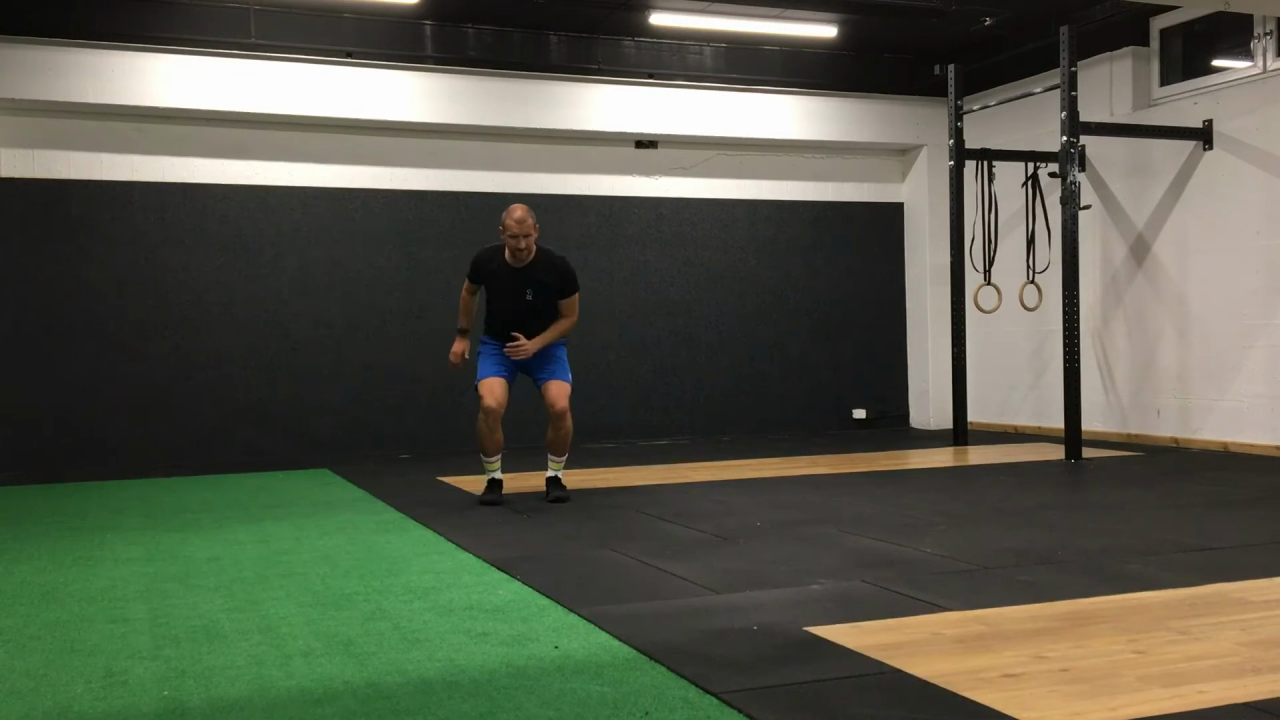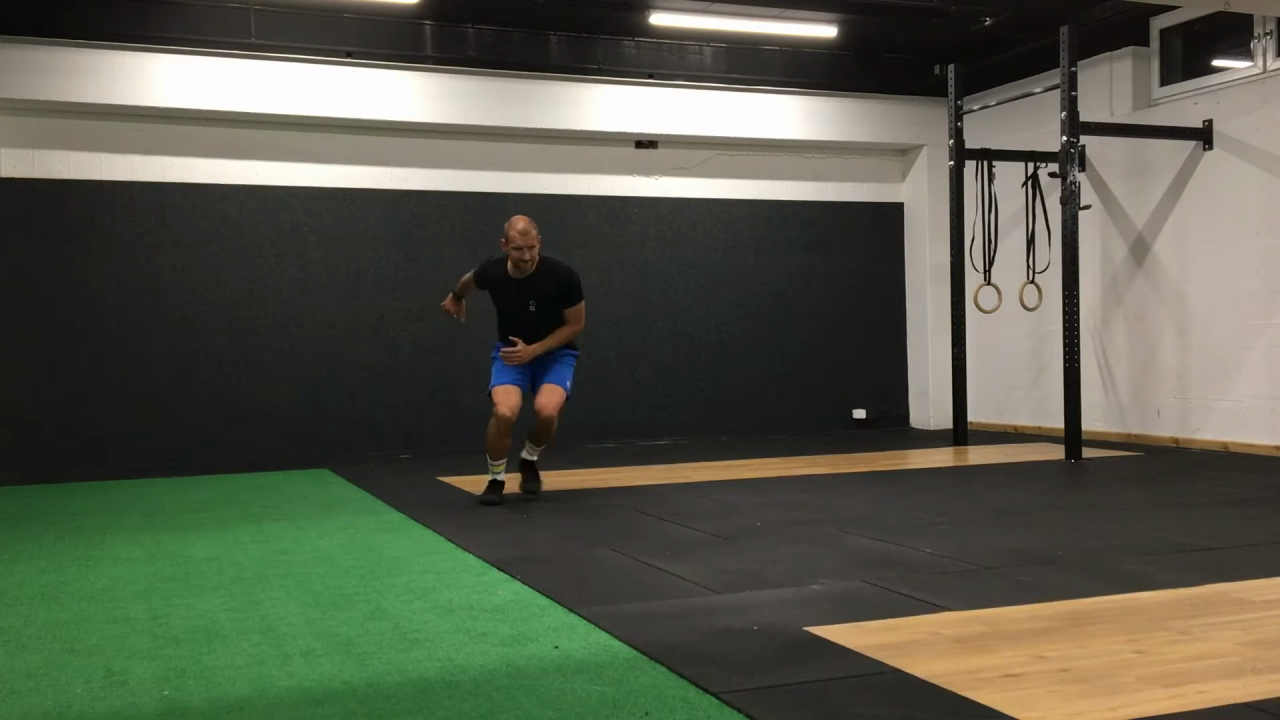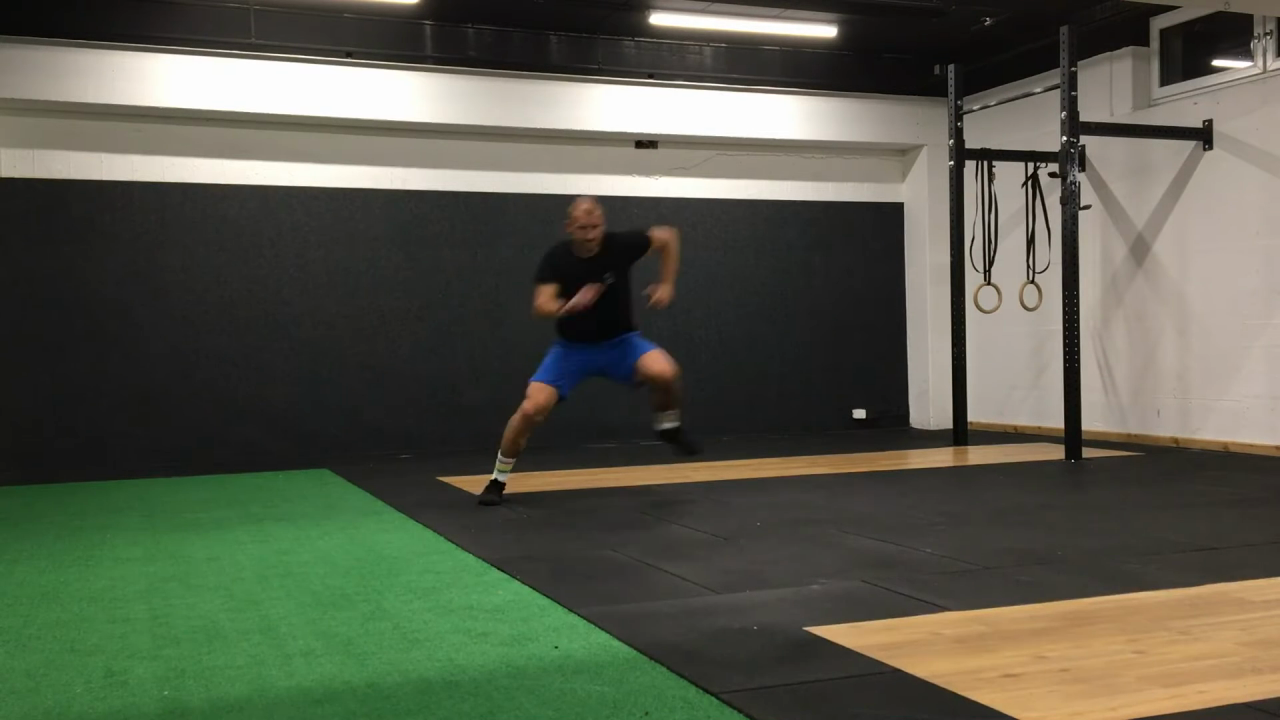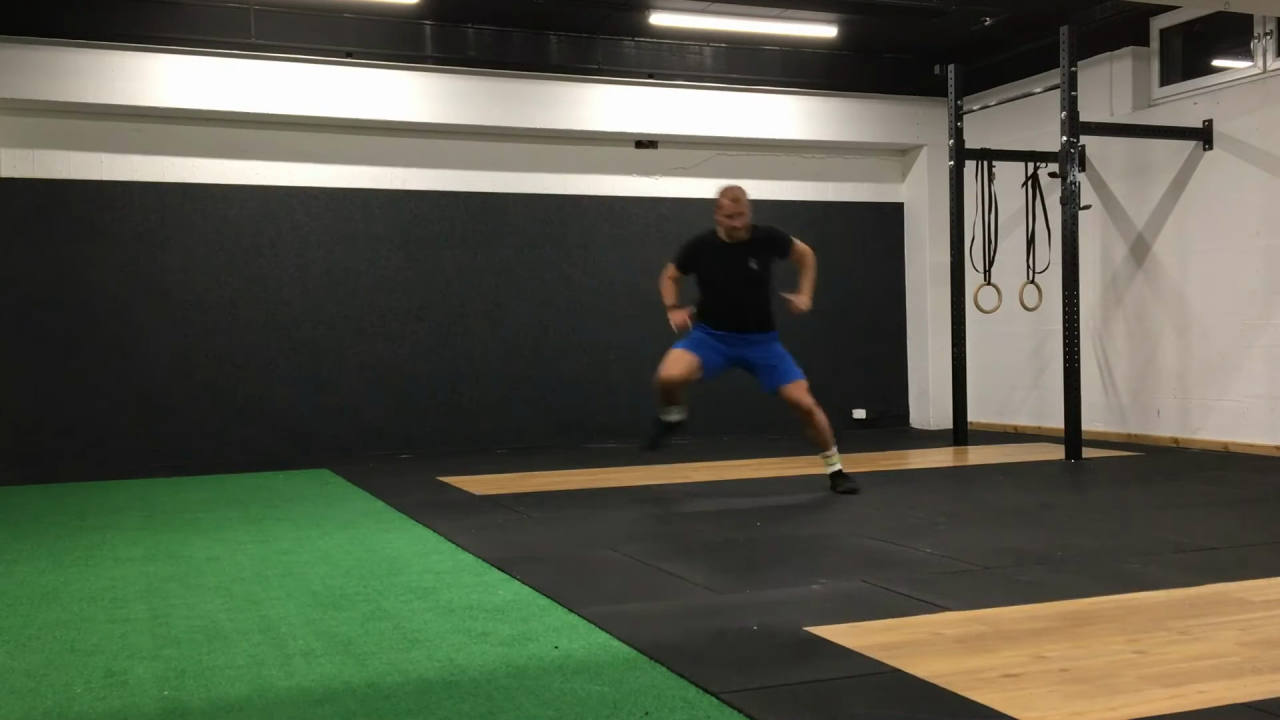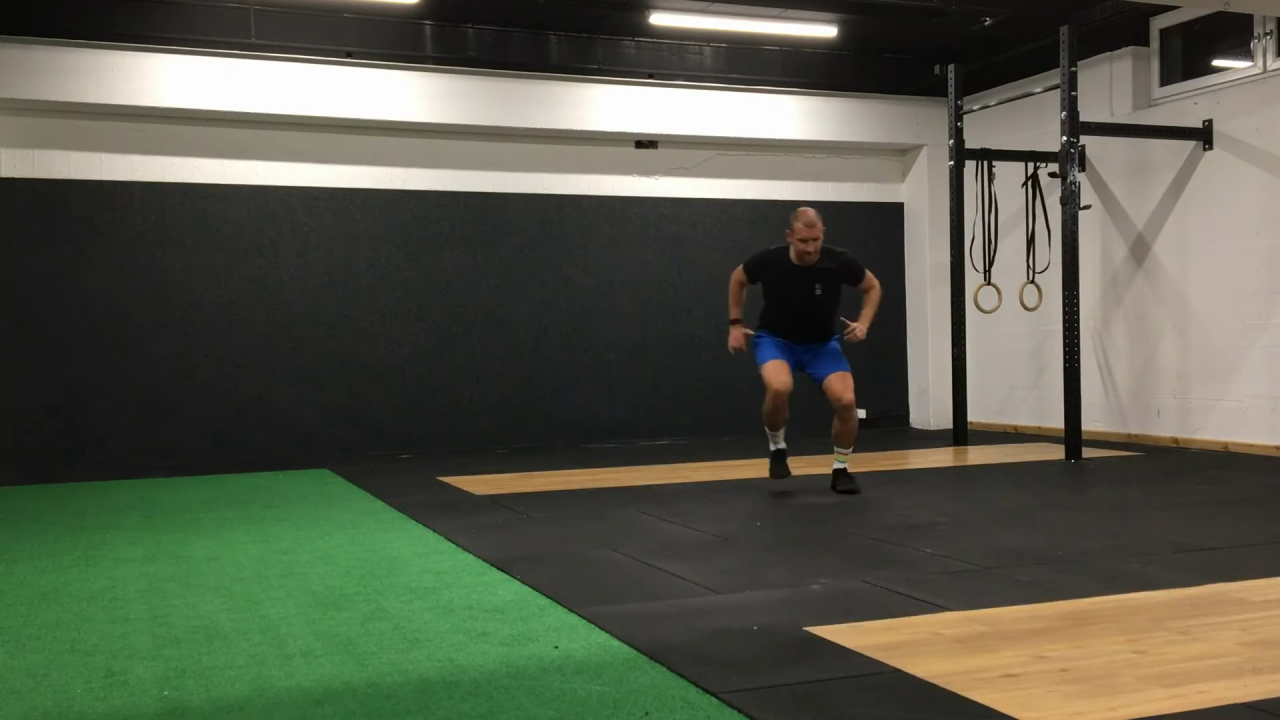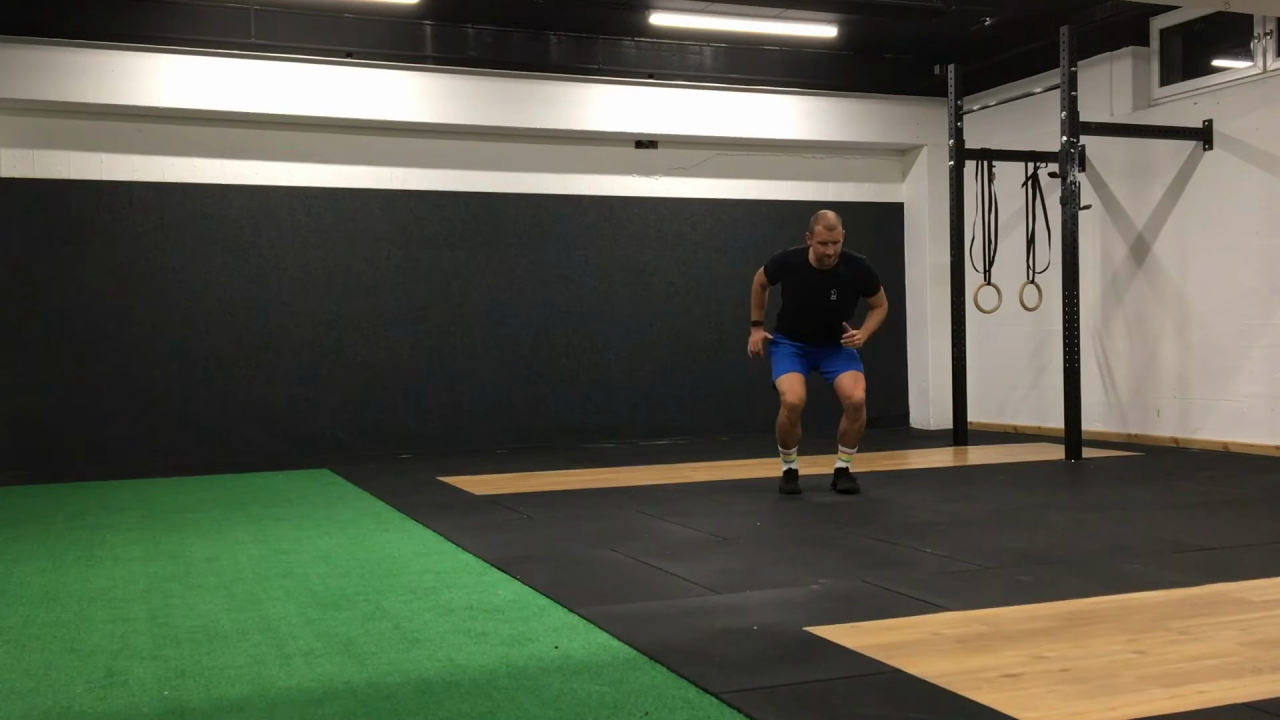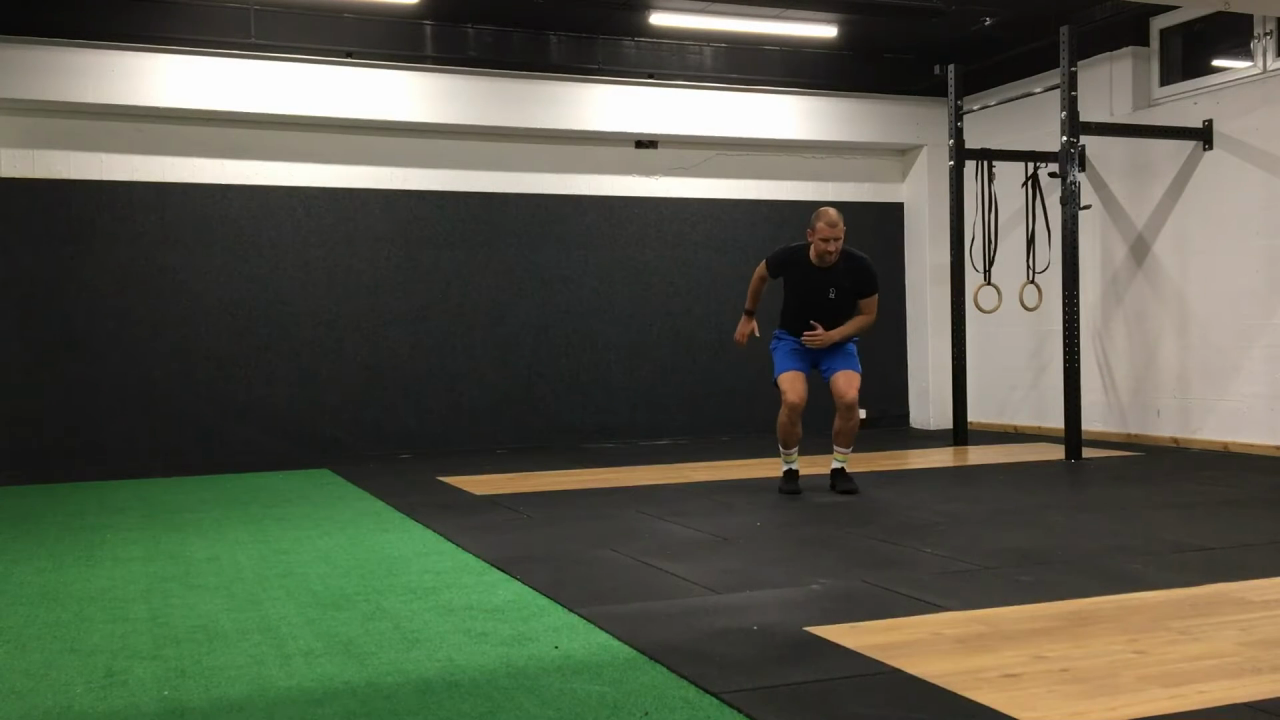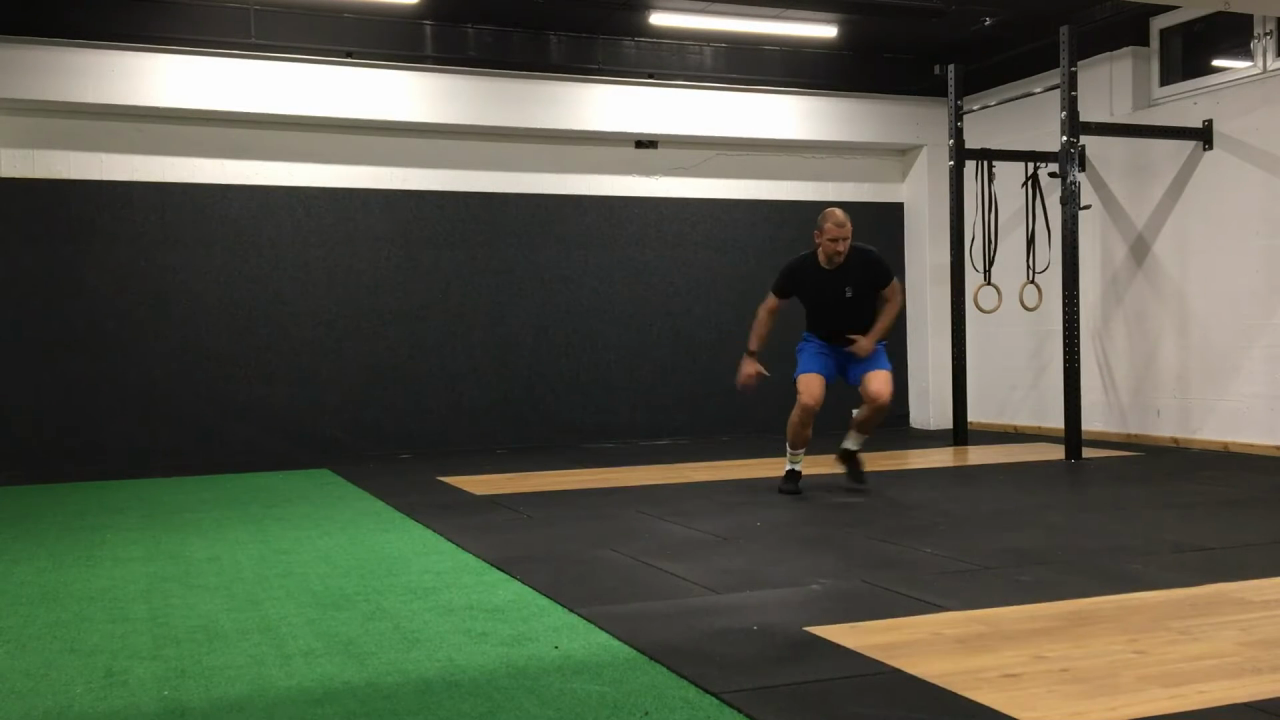
dt=0.3s
person 1, frame 1
left shoulder: (558, 267)
right shoulder: (485, 260)
left elbow: (569, 316)
right elbow: (469, 292)
left wrist: (535, 345)
right wrist: (462, 335)
left hip: (544, 344)
right hip: (496, 344)
left knee: (559, 407)
right knee: (491, 406)
left ankle: (554, 477)
right ankle: (493, 479)
person 1, frame 2
left shoulder: (562, 276)
right shoulder: (492, 270)
left elbow: (576, 324)
right elbow: (471, 280)
left wrist: (534, 351)
right wrist: (454, 297)
left hip: (554, 354)
right hip: (510, 351)
left knee: (546, 411)
right knee: (505, 413)
left ankle: (529, 459)
right ankle: (496, 480)
person 1, frame 3
left shoulder: (622, 244)
right shoulder: (556, 258)
left elbow: (668, 238)
right elbow: (541, 306)
left wrist: (666, 284)
right wrist: (569, 305)
left hip: (621, 341)
right hip: (572, 347)
left knee: (665, 373)
right knee: (530, 410)
left ankle: (668, 425)
right ankle: (498, 480)
person 1, frame 4
left shoulder: (766, 237)
right shoulder: (699, 246)
left elbow: (805, 254)
right elbow: (668, 278)
left wrist: (805, 294)
right wrist: (673, 308)
left hip: (760, 339)
right hip: (710, 334)
left knee: (804, 405)
right knee: (669, 377)
left ankle: (835, 469)
right ankle: (671, 416)
person 1, frame 5
left shoulder: (839, 262)
right shoulder: (768, 261)
left elbow: (872, 286)
right elbow: (738, 279)
left wrist: (863, 323)
right wrist: (736, 324)
left hip: (821, 344)
right hip: (775, 340)
left knee: (846, 400)
right knee: (780, 388)
left ankle: (840, 470)
right ankle: (777, 446)
person 1, frame 6
left shoulder: (859, 268)
right shoulder: (787, 261)
left elbow: (880, 306)
right elbow: (760, 281)
left wrist: (862, 334)
right wrist: (756, 326)
left hip: (837, 345)
right hip: (789, 342)
left knee: (855, 399)
right knee: (792, 402)
left ankle: (842, 469)
right ankle: (789, 470)
person 1, frame 7
left shoulder: (859, 267)
right shoulder: (789, 257)
left elbow: (868, 314)
right elbow: (761, 275)
left wrist: (832, 337)
right wrist: (748, 316)
left hip: (836, 341)
right hip: (792, 339)
left knee: (848, 399)
right knee: (793, 401)
left ankle: (838, 469)
right ankle: (789, 469)
person 1, frame 8
left shoulder: (865, 260)
right shoulder: (797, 269)
left elbow: (894, 299)
right elbow: (768, 309)
left wrist: (873, 338)
right wrist: (750, 356)
left hip: (864, 346)
right hip: (818, 344)
left knee: (880, 399)
right knee: (808, 403)
left ankle: (850, 449)
right ankle: (792, 469)
